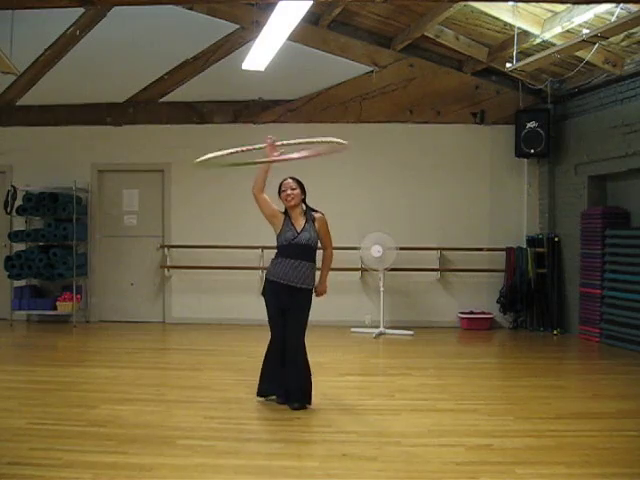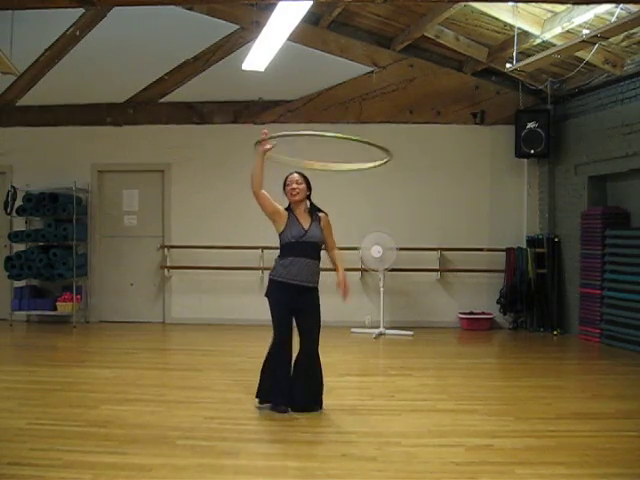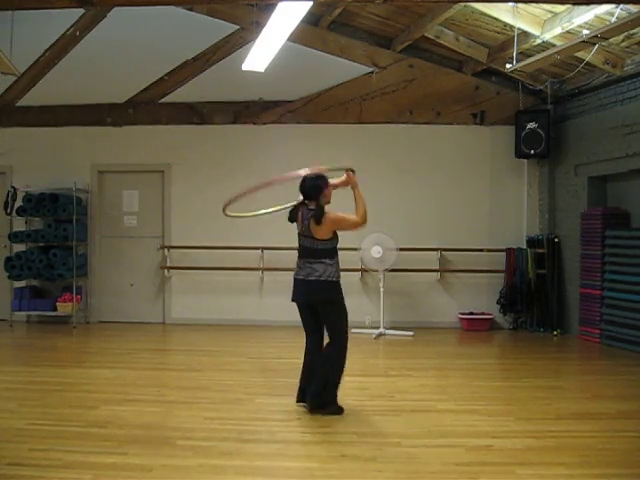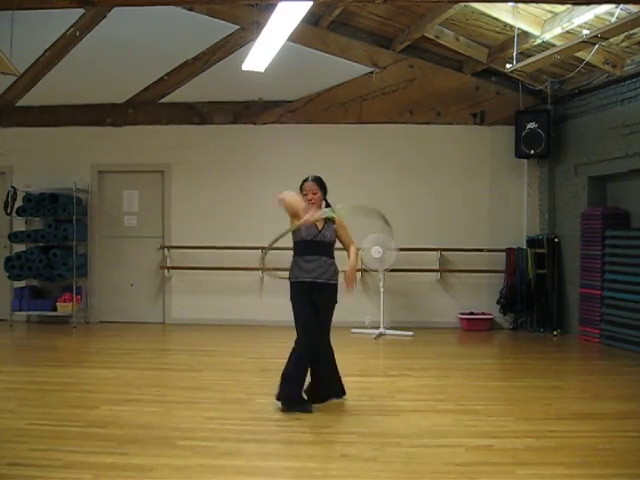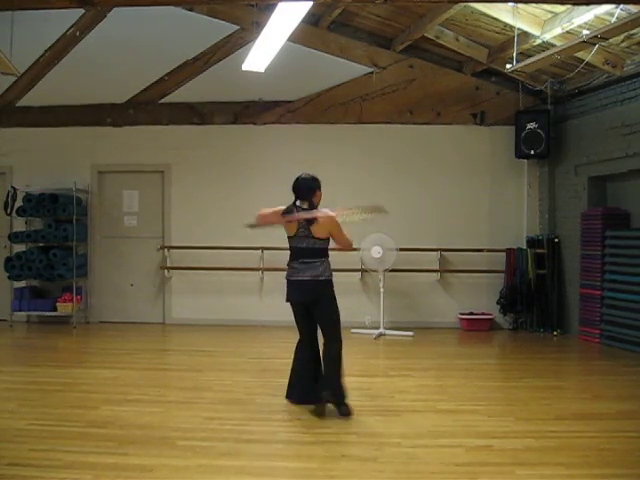
dt=1s
person 1, frame 1
left shoulder: (317, 219)
right shoulder: (279, 219)
left elbow: (327, 250)
right elbow: (257, 192)
left wrist: (322, 279)
right wrist: (268, 161)
left hip: (302, 289)
right hip: (275, 285)
left knee: (295, 341)
right knee: (278, 338)
left ankle: (298, 394)
right ankle: (279, 389)
person 1, frame 2
left shoulder: (321, 218)
right shoulder: (281, 216)
left elbow: (331, 249)
right elbow: (257, 189)
left wrist: (340, 273)
right wrist: (261, 154)
left hip: (309, 290)
right hip: (282, 286)
left knee: (310, 346)
right knee: (282, 341)
left ankle: (304, 398)
right ankle: (275, 396)
person 1, frame 3
left shoulder: (302, 210)
right shoulder: (331, 218)
left elbow: (307, 188)
right elbow: (361, 220)
left wrist: (340, 181)
right wrist: (356, 187)
left hip: (302, 285)
right hip: (326, 286)
left knee: (313, 339)
right knee: (337, 341)
left ankle: (311, 395)
right ankle: (322, 399)
person 1, frame 4
left shoulder: (335, 222)
right shoulder: (297, 214)
left elbow: (350, 246)
right elbow: (285, 198)
left wrist: (351, 266)
right wrist: (305, 211)
left hip: (327, 286)
right hip: (302, 286)
left knee: (321, 338)
right knee: (306, 339)
left ankle: (323, 389)
right ankle: (291, 396)
person 1, frame 5
left shoulder: (285, 214)
right shoulder: (326, 218)
left elbow: (260, 217)
right elbow: (347, 245)
right wrist: (336, 227)
left hip: (295, 285)
right hip: (320, 285)
left knee: (307, 338)
right knee: (332, 339)
left ankle: (303, 392)
right ankle: (331, 394)
